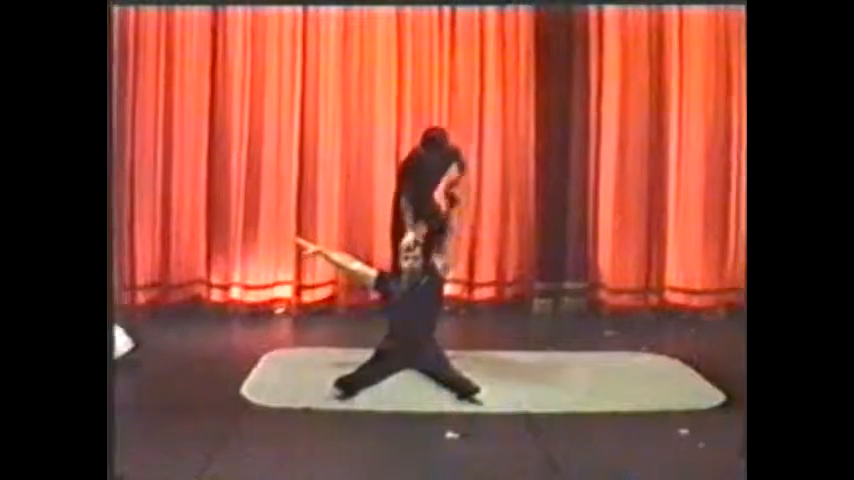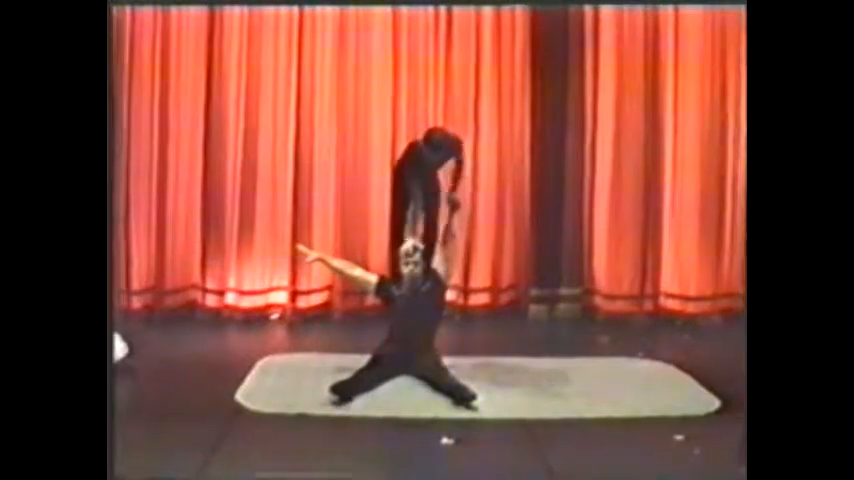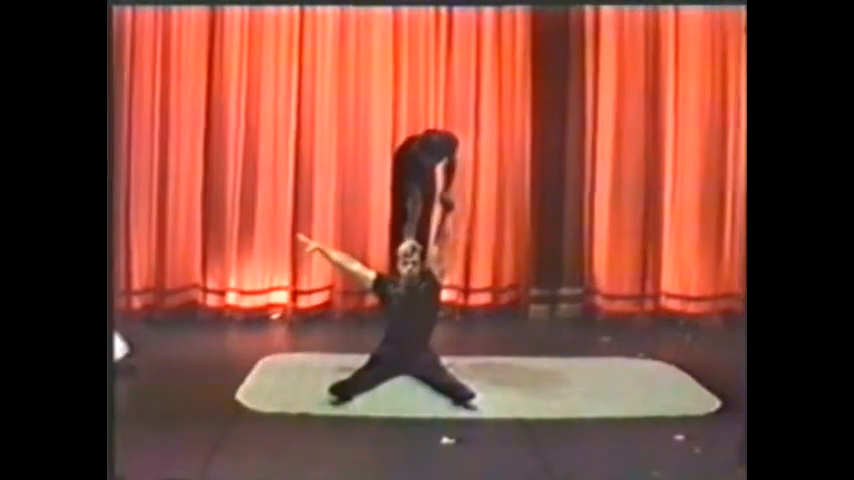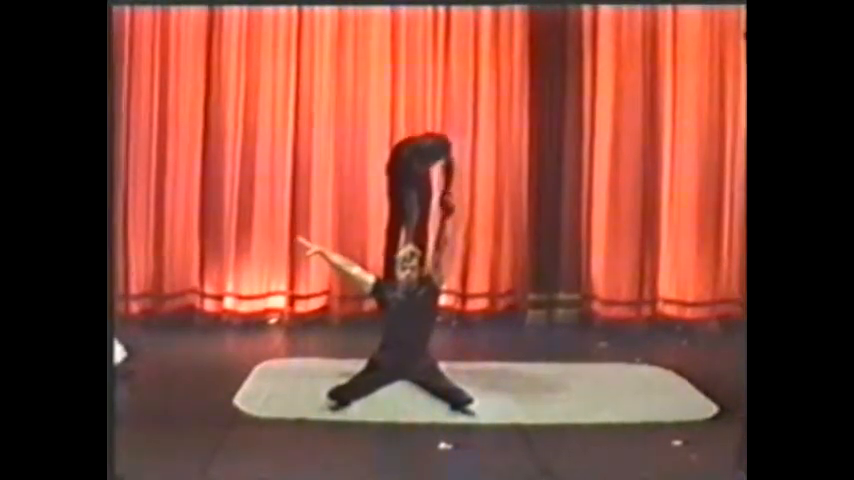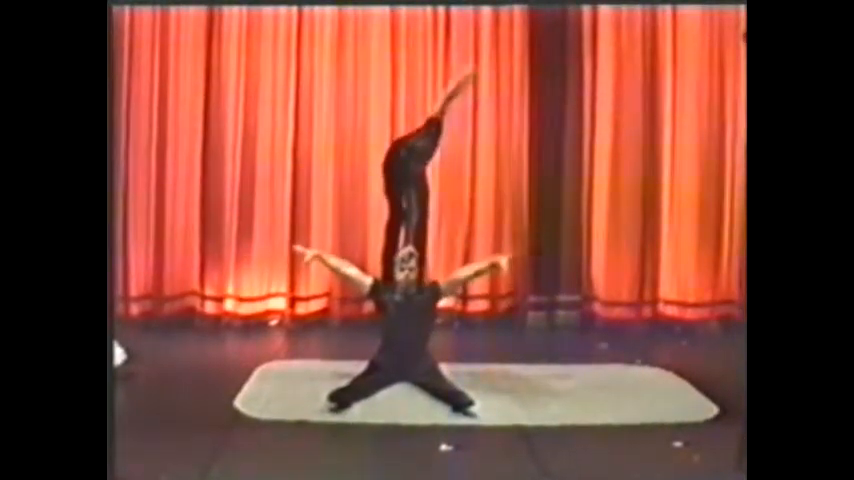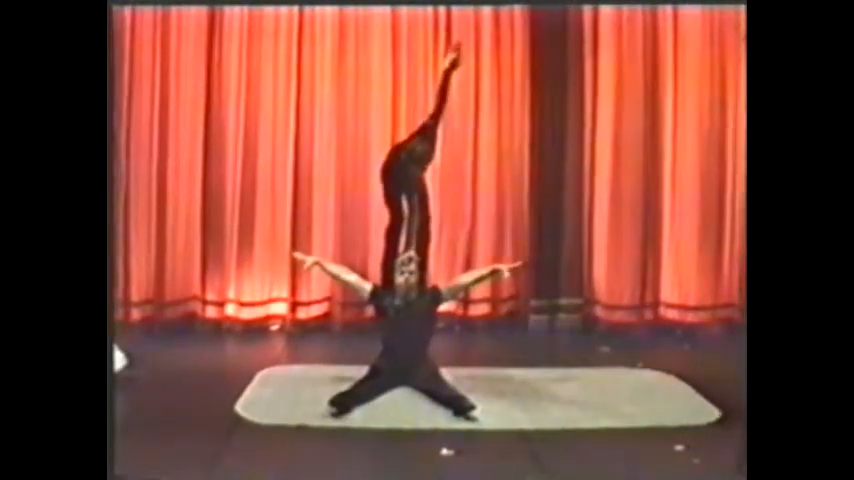
dt=0.5s
person 1, frame 1
left shoulder: (433, 277)
right shoulder: (391, 282)
right elbow: (354, 266)
right wrist: (321, 251)
left hip: (425, 348)
right hip: (394, 348)
left knee: (454, 380)
right knee: (357, 381)
left ankle: (467, 394)
right ankle: (347, 389)
person 1, frame 2
left shoulder: (434, 284)
right shoulder: (393, 288)
left elbow: (446, 248)
right elbow: (355, 272)
left wrist: (451, 214)
right wrist: (321, 257)
left hip: (424, 356)
right hip: (392, 354)
left knee: (453, 389)
right knee: (359, 383)
left ankle: (464, 400)
right ankle: (342, 396)
person 1, frame 3
left shoulder: (429, 283)
right shoulder: (388, 286)
left elbow: (439, 246)
right elbow: (353, 267)
left wrist: (445, 213)
right wrist: (321, 248)
left hip: (421, 355)
right hip: (390, 354)
left knee: (458, 392)
right knee: (355, 384)
left ankle: (462, 399)
right ankle: (342, 395)
person 1, frame 4
left shoulder: (428, 290)
right shoulder: (387, 291)
left elbow: (440, 253)
right elbow: (352, 269)
left wrist: (445, 217)
right wrist: (322, 251)
left hip: (419, 362)
right hip: (388, 360)
left knee: (456, 398)
right knee: (351, 391)
left ankle: (461, 405)
right ankle: (340, 399)
person 1, frame 5
left shoulder: (429, 294)
right shoulder: (384, 293)
left elbow: (460, 277)
right elbow: (349, 271)
left wrist: (489, 264)
right wrist: (320, 255)
left hip: (420, 363)
right hip: (387, 363)
left knee: (457, 400)
right knee: (349, 394)
left ankle: (462, 407)
right ankle: (339, 402)
person 1, frame 6
left shoulder: (429, 298)
right shoulder: (384, 298)
left elbow: (463, 282)
right elbow: (349, 277)
left wrist: (492, 270)
right wrist: (319, 262)
left hip: (421, 368)
right hip: (388, 367)
left knee: (458, 403)
right knee: (347, 401)
person 2, frame 1
left shoulder: (451, 153)
right shoulder: (412, 161)
left elbow: (462, 165)
right elbow: (404, 196)
left wrist: (455, 185)
right wrist: (408, 230)
left hip: (427, 199)
right hip: (409, 202)
left knee: (443, 225)
person 2, frame 2
left shoulder: (454, 144)
right shoulder: (415, 154)
left elbow: (459, 163)
right elbow: (415, 199)
left wrist: (453, 191)
left hip: (428, 176)
right hip: (407, 177)
left knee: (431, 225)
right knee: (400, 225)
right ankle: (398, 275)
person 2, frame 3
left shoulder: (449, 143)
right shoulder: (409, 153)
left elbow: (451, 161)
left wrist: (446, 191)
left hip: (423, 172)
right hip: (406, 172)
left knee: (425, 217)
person 2, frame 4
left shoulder: (441, 145)
right shoulder: (402, 158)
left elbow: (449, 164)
right elbow: (407, 209)
left wrist: (446, 194)
left hip: (419, 176)
right hip: (402, 175)
left knee: (421, 221)
right knee: (398, 218)
right ankle: (390, 276)
person 2, frame 5
left shoulder: (428, 138)
right shoulder: (399, 161)
left elbow: (444, 104)
left wrist: (458, 86)
left hip: (414, 177)
right hip: (399, 177)
left knee: (419, 219)
right knee: (398, 218)
left ankle: (416, 274)
right ankle: (389, 276)
person 2, frame 6
left shoulder: (426, 137)
right shoulder: (405, 158)
left elbow: (439, 107)
left wrist: (447, 72)
left hip: (410, 178)
right hip: (399, 178)
left knee: (415, 221)
right knee: (398, 220)
left ankle: (418, 279)
right ankle: (396, 281)
